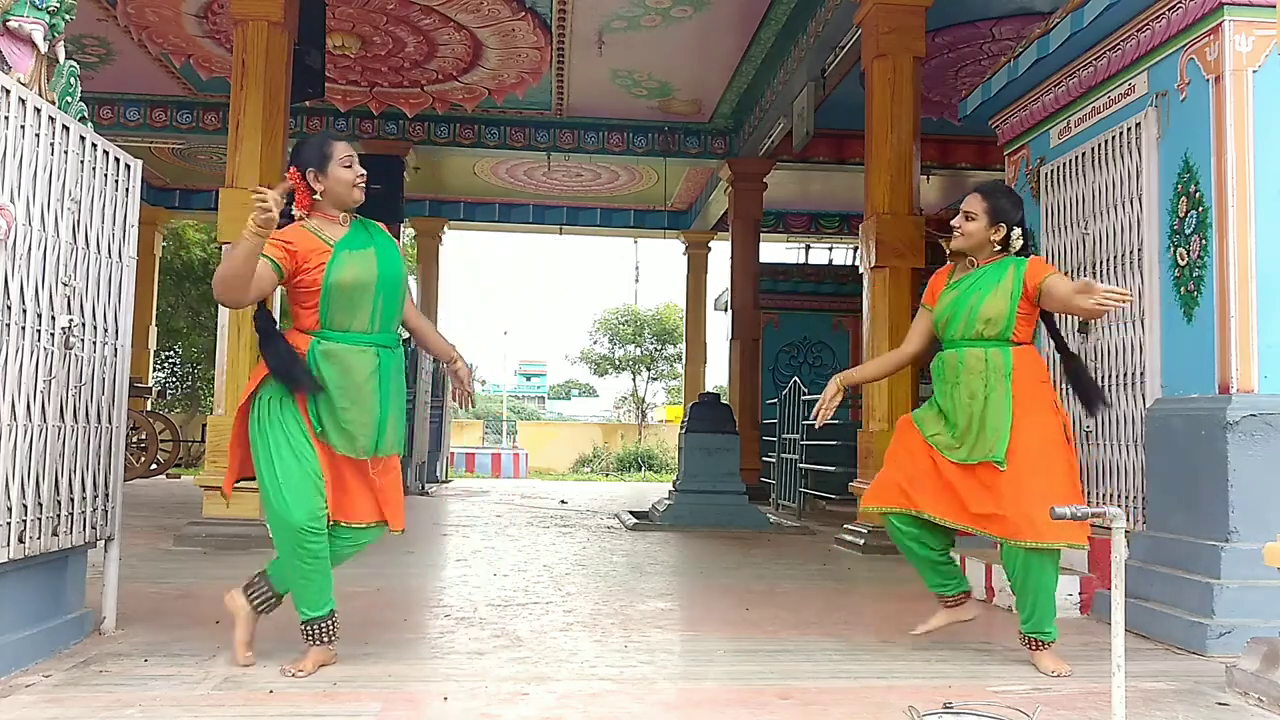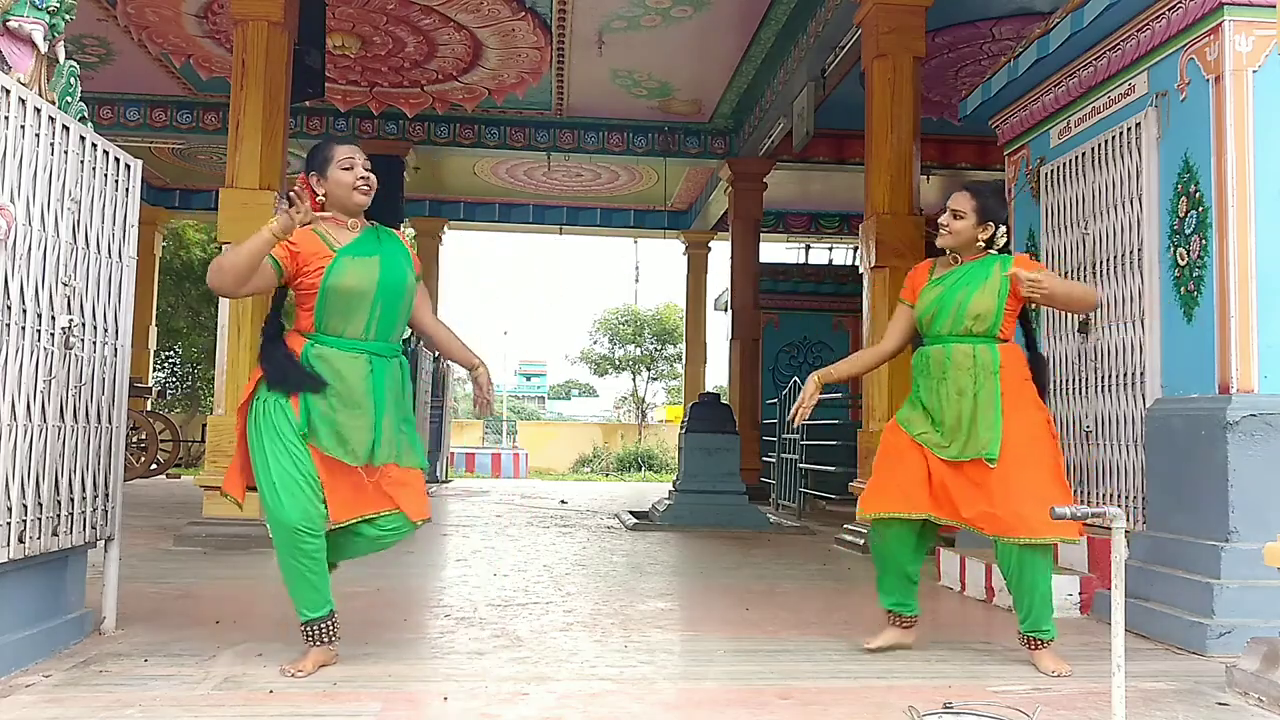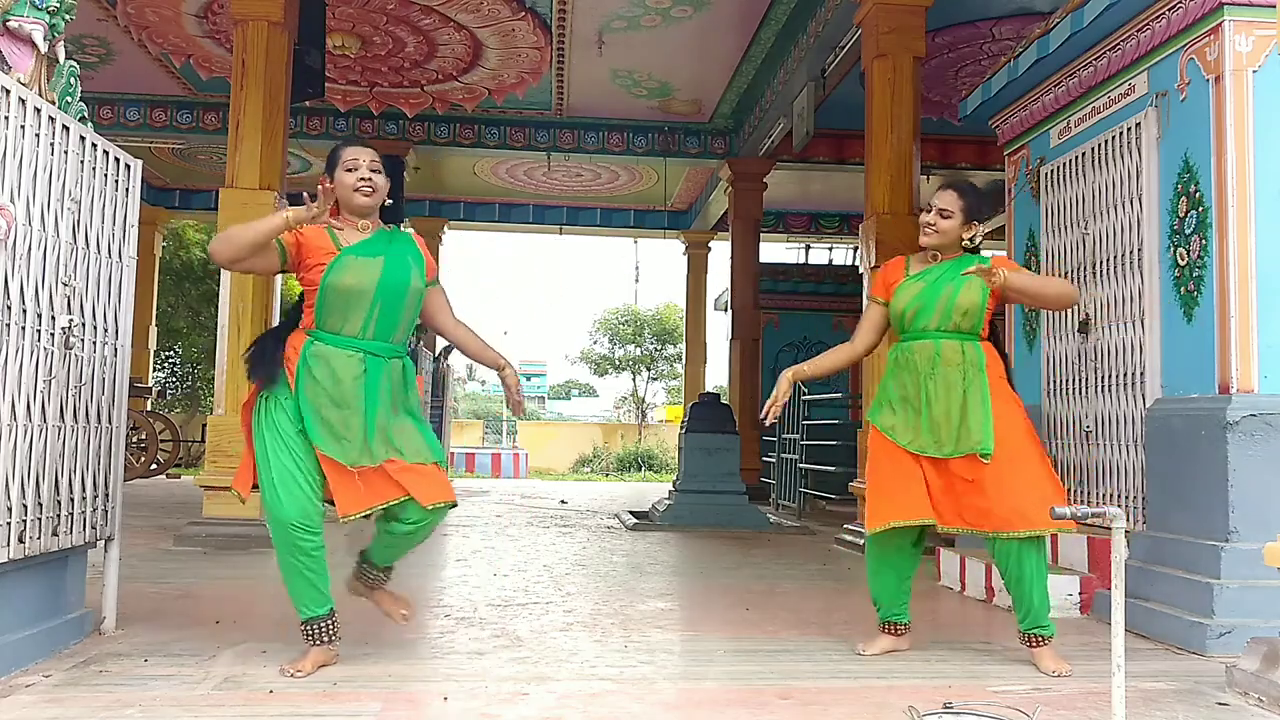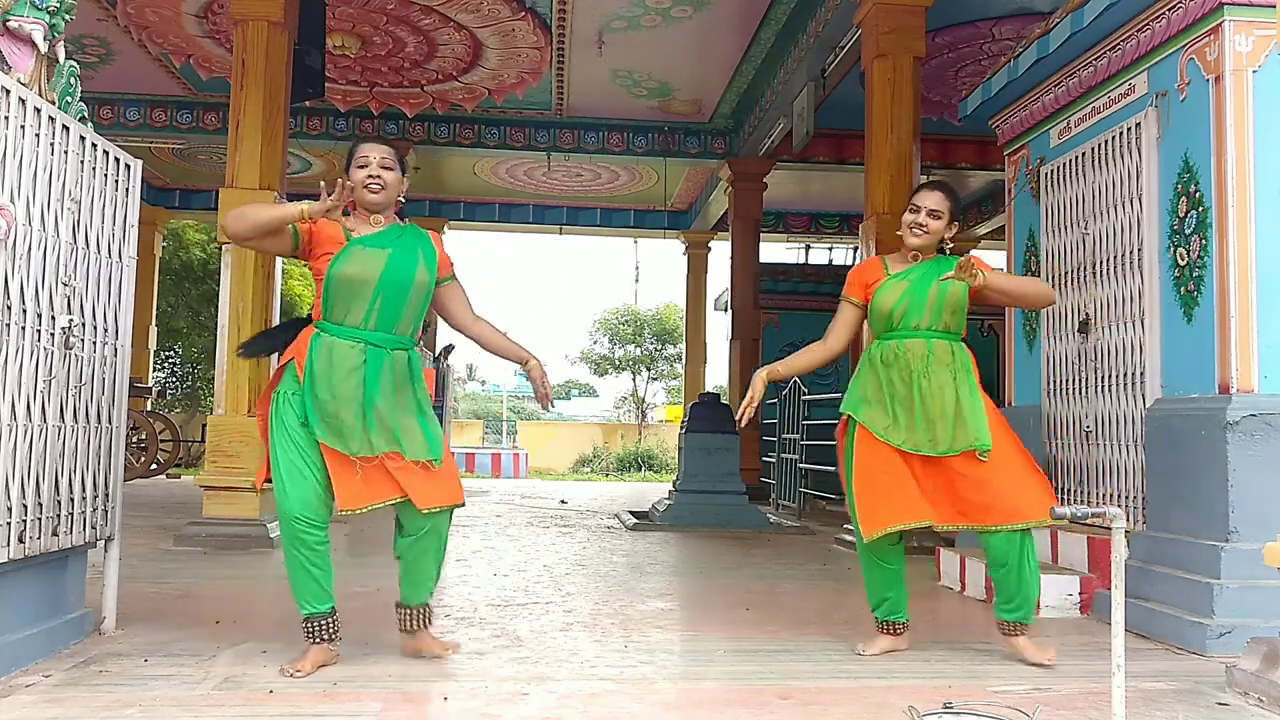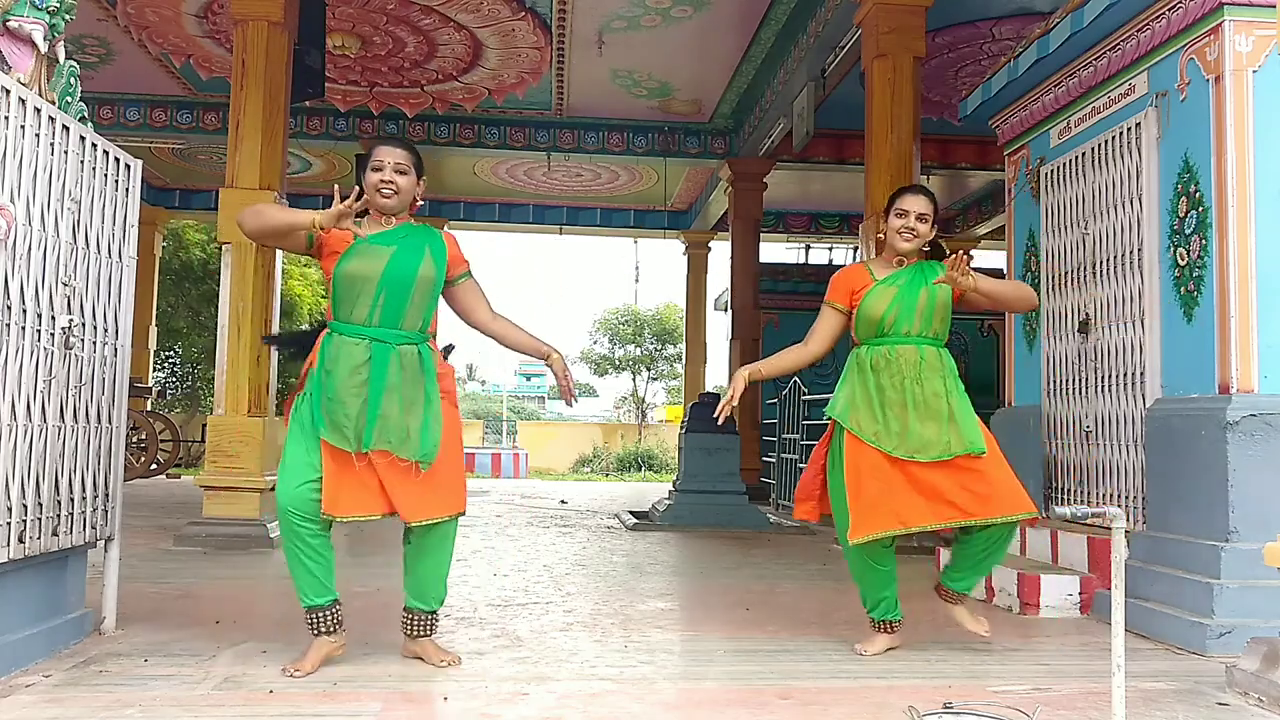
dt=0.1s
person 1, frame 1
left shoulder: (379, 237)
right shoulder: (291, 241)
left elbow: (409, 314)
right elbow: (228, 293)
left wrist: (454, 359)
right wrist: (259, 226)
left hip: (373, 394)
right hip: (306, 391)
left knee: (364, 519)
right knee: (300, 515)
left ankle: (253, 596)
right ankle: (320, 637)
person 1, frame 2
left shoulder: (393, 244)
right shoulder: (299, 243)
left elbow: (425, 319)
right elbow: (221, 280)
left wrist: (474, 364)
right wrist: (276, 228)
left hip: (373, 398)
right hip: (303, 393)
left knee: (399, 515)
right knee: (298, 517)
left ankle: (316, 564)
right ankle: (321, 637)
person 1, frame 3
left shoulder: (410, 247)
right shoulder: (308, 240)
left elbow: (447, 323)
right elbow: (223, 252)
left wrist: (501, 364)
right wrist: (296, 218)
left hip: (385, 395)
right hip: (308, 390)
left knee: (427, 498)
right knee: (294, 515)
left ankle: (371, 572)
right ankle: (320, 638)
person 1, frame 4
left shoulder: (426, 244)
right shoulder: (322, 232)
left elbow: (466, 318)
right elbow: (234, 225)
left wrist: (526, 358)
right wrist: (310, 210)
left hip: (396, 391)
right hip: (319, 384)
left knee: (432, 501)
right knee: (303, 509)
left ankle: (415, 624)
right ankle: (321, 637)
person 1, frame 5
left shoulder: (440, 246)
right shoulder: (339, 233)
left elbow: (487, 318)
right elbow: (250, 221)
left wrist: (549, 353)
right wrist: (319, 220)
left hip: (413, 388)
right hip: (338, 383)
left knee: (433, 506)
right knee: (300, 499)
left ankle: (419, 630)
right ankle: (327, 631)
person 2, frame 1
left shoulder: (1026, 272)
right shoulder: (942, 279)
left elbow: (1101, 300)
right elbow: (908, 350)
left wrist: (1084, 297)
right wrist: (845, 379)
left hip: (1013, 408)
right hip: (948, 409)
left knee: (1025, 518)
right knee: (899, 505)
left ankle: (1038, 638)
right ankle: (954, 596)
person 2, frame 2
left shoulder: (1011, 268)
right shoulder: (922, 275)
left elbow: (1086, 296)
right elbow: (886, 347)
left wrist: (1043, 289)
right wrist: (822, 376)
left hip: (996, 404)
right hip: (931, 406)
left knee: (1017, 514)
right knee: (894, 509)
left ankle: (1038, 639)
right ankle: (902, 619)
person 2, frame 3
left shoulder: (989, 269)
right shoulder: (893, 271)
left elbow: (1070, 295)
right elbow: (858, 344)
left wrist: (1008, 281)
right wrist: (794, 373)
left hip: (972, 402)
right hip: (905, 404)
left knee: (1010, 509)
right knee: (893, 516)
left ankle: (1037, 636)
right ankle: (893, 626)
person 2, frame 4
left shoulder: (967, 270)
right shoulder: (868, 272)
left elbow: (1045, 296)
right elbow: (831, 344)
left wrist: (985, 280)
right wrist: (769, 372)
left hip: (953, 402)
right hip: (885, 403)
left knee: (1001, 501)
right knee: (882, 516)
left ankle: (1015, 624)
right ankle: (891, 625)
person 2, frame 5
left shoulder: (946, 275)
right shoulder: (851, 278)
left elbow: (1027, 299)
right elbow: (812, 347)
left wrist: (972, 285)
right wrist: (750, 372)
left hip: (938, 405)
right hip: (871, 407)
left knee: (996, 504)
right knee: (868, 520)
left ankle: (954, 589)
right ankle: (885, 622)
